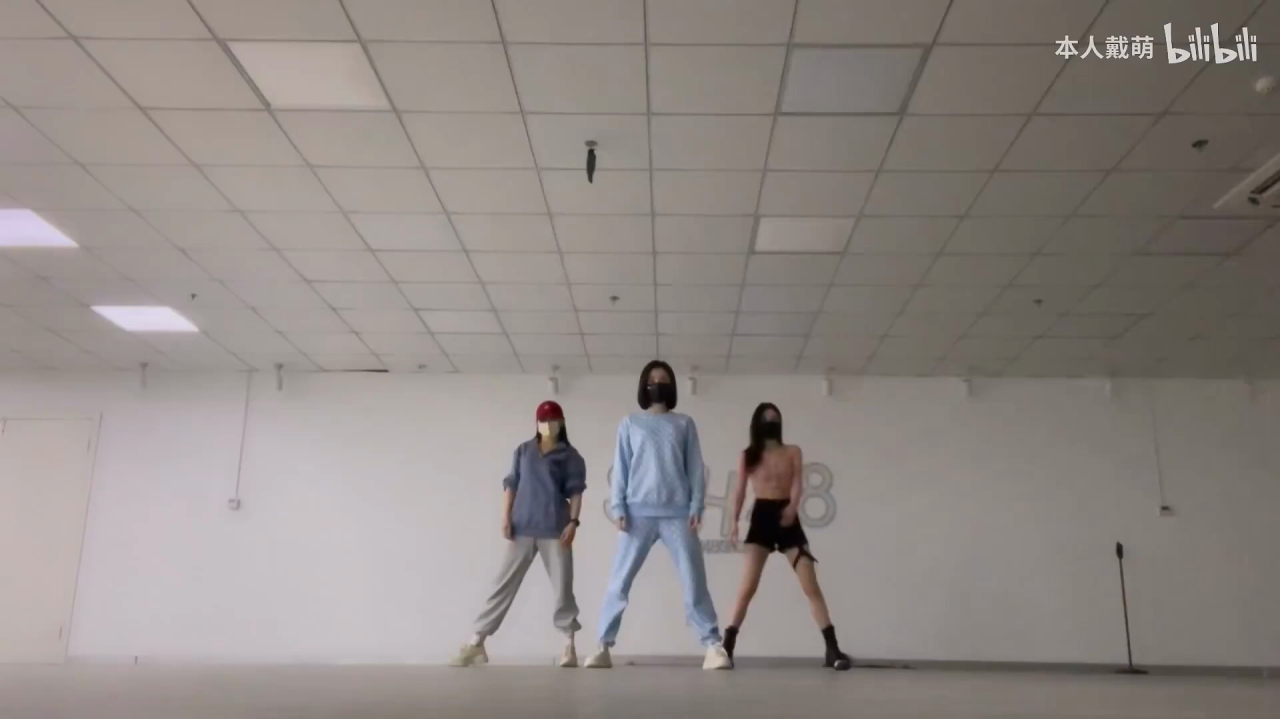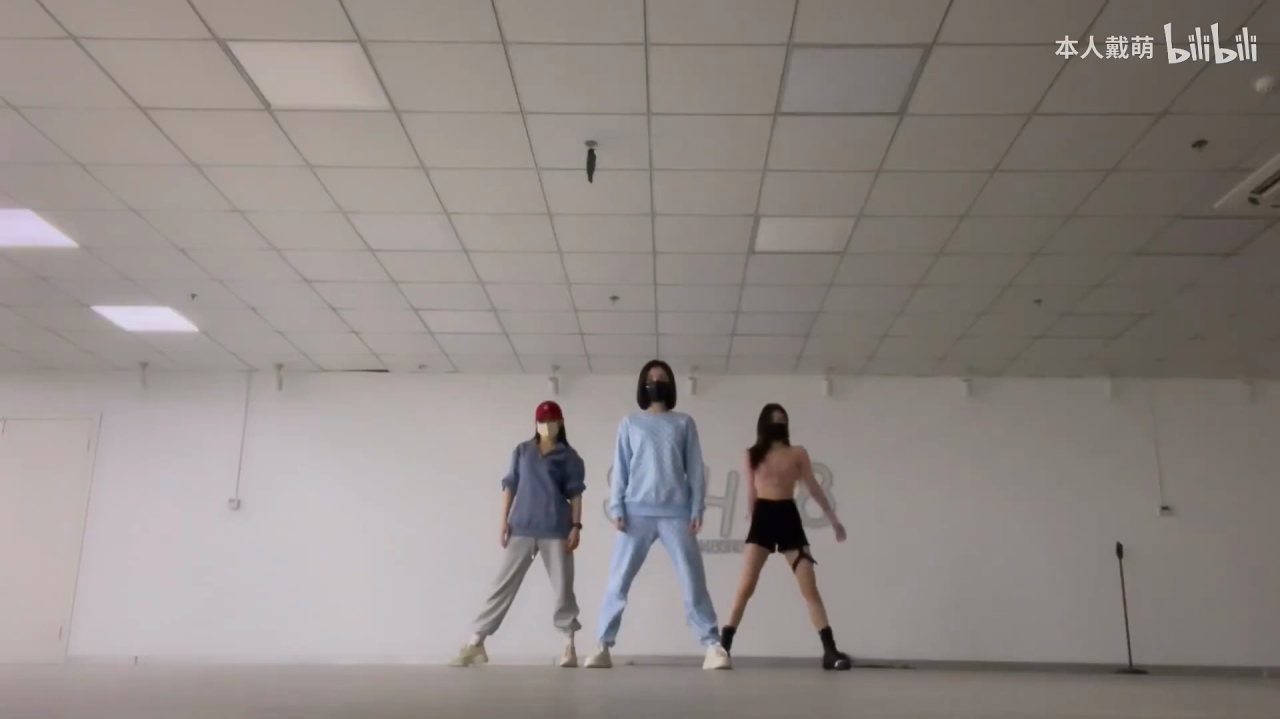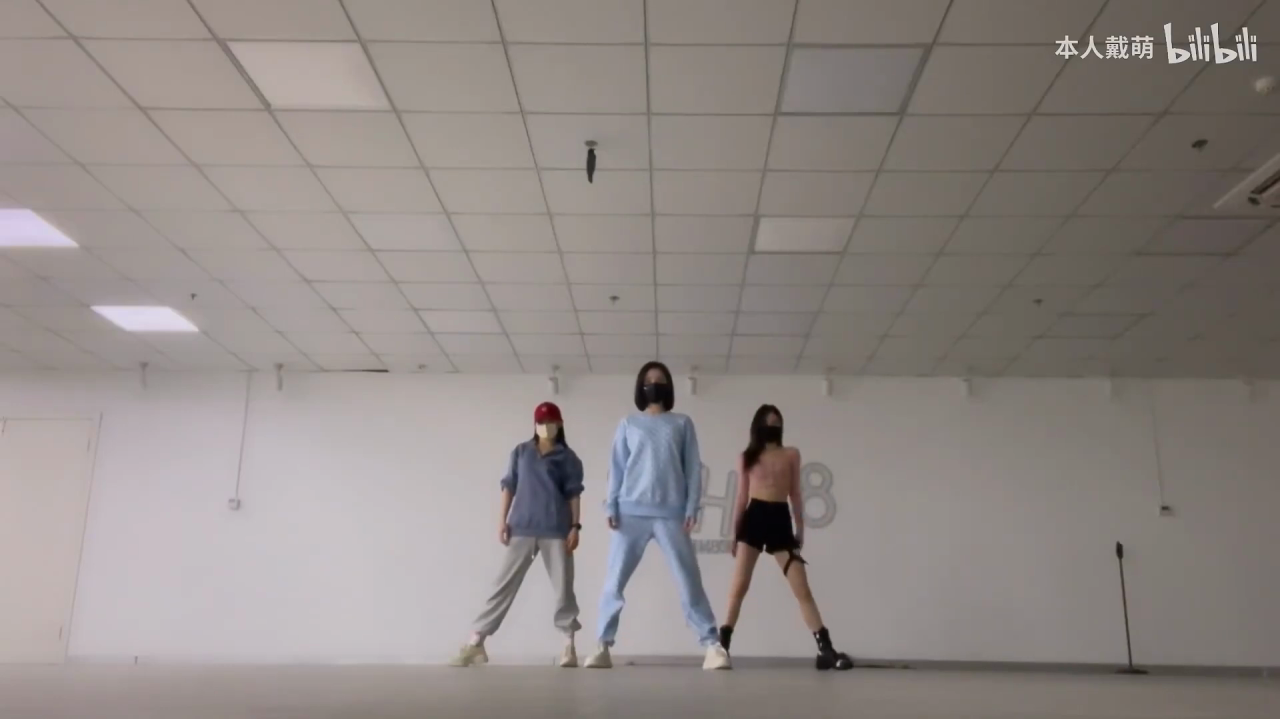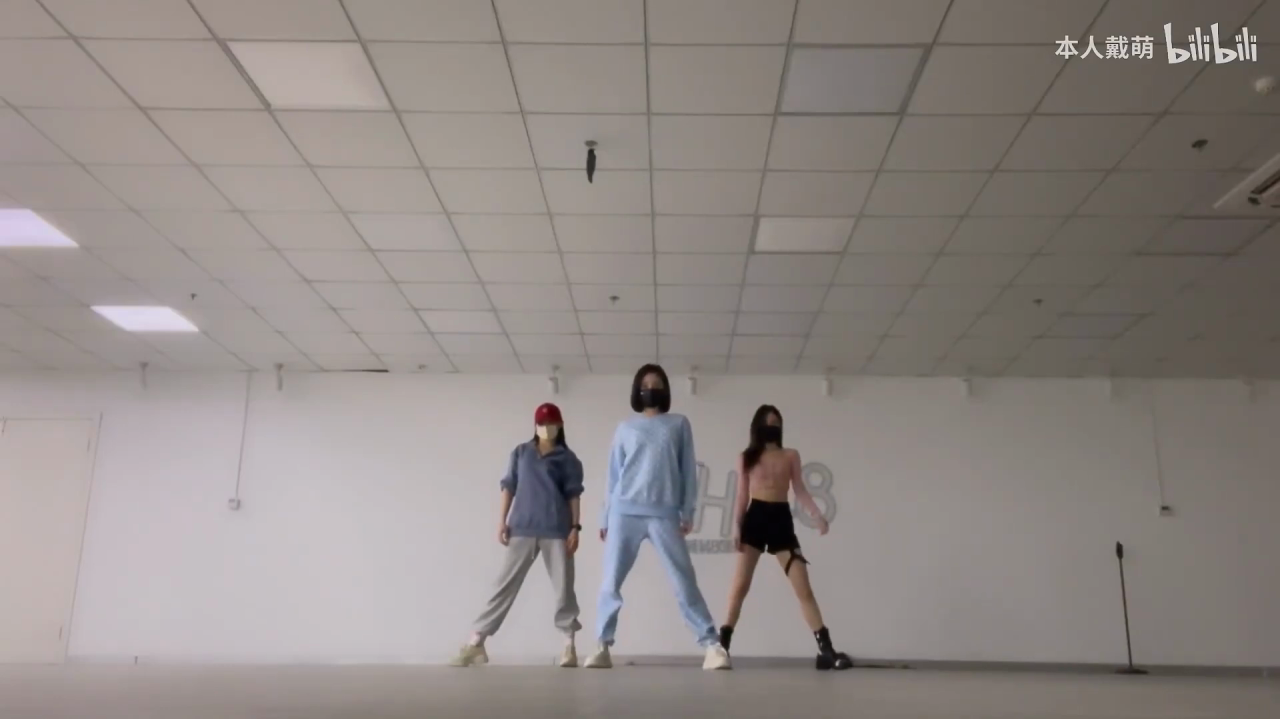
dt=0.5s
person 1, frame 1
left shoulder: (684, 424)
right shoulder: (630, 424)
left elbow: (695, 468)
right elbow: (621, 468)
left wrist: (696, 507)
right wrist: (618, 507)
left hip: (678, 513)
right hip: (638, 513)
left knee: (694, 580)
right knee: (619, 581)
left ankle: (713, 645)
right ankle: (603, 646)
person 1, frame 2
left shoulder: (684, 423)
right shoulder: (630, 423)
left elbow: (695, 468)
right elbow: (620, 468)
left wrist: (697, 509)
right wrist: (616, 508)
left hip: (676, 513)
right hip: (637, 512)
left knee: (693, 581)
right knee: (618, 581)
left ankle: (713, 646)
right ankle: (603, 647)
person 1, frame 3
left shoulder: (682, 424)
right shoulder: (628, 425)
left elbow: (692, 468)
right elbow: (617, 469)
left wrist: (691, 509)
right wrist: (611, 507)
left hip: (671, 514)
right hip: (630, 513)
left knee: (689, 581)
right knee: (614, 581)
left ankle: (713, 646)
right ankle: (603, 647)
person 1, frame 4
left shoulder: (679, 424)
right shoulder: (625, 428)
left elbow: (688, 470)
right elbow: (614, 474)
left wrist: (687, 513)
right wrist: (605, 518)
left hip: (664, 514)
right hip: (625, 512)
left knee: (684, 581)
right knee: (610, 581)
left ankle: (712, 645)
right ankle: (603, 646)
person 2, frame 1
left shoulder: (793, 452)
right shoulder: (748, 456)
left elbow: (798, 485)
right elbow: (740, 490)
left wrist: (792, 508)
right wrist: (735, 521)
left hip: (789, 520)
right hip: (761, 518)
left knee: (811, 586)
right knee: (748, 587)
left ankle: (833, 649)
right ankle: (727, 648)
person 2, frame 2
left shoulder: (797, 453)
right shoulder: (752, 455)
left elbow: (813, 486)
right elbow: (752, 493)
left wrist: (833, 519)
right wrist: (754, 523)
left hip: (789, 517)
right hip: (763, 519)
left knee: (810, 588)
right knee: (746, 586)
left ankle: (830, 651)
right ankle: (723, 647)
person 2, frame 3
left shoulder: (791, 454)
right shoulder: (747, 458)
left elbow: (795, 492)
right elbow: (741, 495)
left wrist: (800, 528)
right wrist: (734, 531)
left hip: (781, 521)
right hip: (754, 519)
left knee: (802, 589)
right knee: (739, 587)
left ankle: (827, 650)
right ankle: (722, 647)
person 2, frame 4
left shoulder: (790, 456)
right shoulder: (746, 458)
left elbow: (800, 490)
right elbow: (742, 495)
left wrist: (818, 516)
right wrist: (737, 527)
left hip: (782, 520)
right hip: (755, 519)
left knee: (804, 588)
right knee: (740, 587)
left ankle: (826, 650)
right ankle: (722, 647)
person 3, frame 1
left shoulder: (570, 455)
right shoulder: (523, 450)
left elbow: (575, 491)
right elbow: (511, 484)
left wrist: (573, 522)
right wrist: (505, 517)
left hip: (555, 528)
right hip: (523, 527)
left knee: (562, 586)
right knee: (505, 583)
left ankle: (569, 646)
right ankle: (476, 643)
person 3, frame 2
left shoulder: (568, 456)
right shoulder: (522, 451)
left elbow: (575, 493)
right elbow: (510, 486)
left wrist: (576, 526)
right wrist: (504, 520)
left hip: (555, 529)
right hip: (522, 527)
left knee: (563, 586)
right knee: (505, 583)
left ankle: (569, 646)
right ankle: (475, 643)
person 3, frame 3
left shoulder: (567, 457)
right shoulder: (521, 452)
left elbow: (573, 494)
right elbow: (509, 486)
left wrist: (575, 526)
right wrist: (503, 520)
left hip: (556, 529)
right hip: (522, 527)
left knee: (563, 586)
right knee: (506, 583)
left ankle: (569, 647)
right ankle: (475, 643)
person 3, frame 4
left shoulder: (567, 458)
right shoulder: (521, 452)
left elbow: (573, 494)
right elbow: (509, 487)
left wrist: (575, 527)
right wrist: (502, 521)
left hip: (556, 529)
right hip: (523, 528)
left knee: (564, 586)
right knee: (506, 584)
left ankle: (569, 646)
right ankle: (476, 643)
